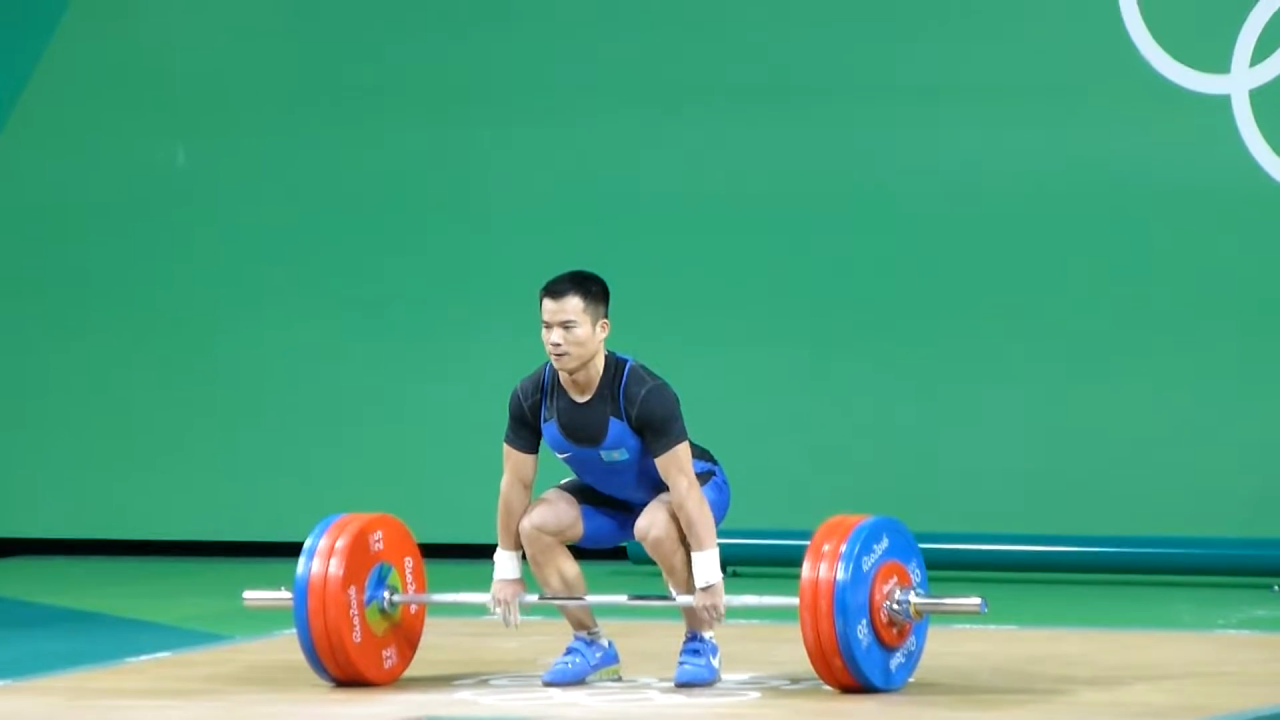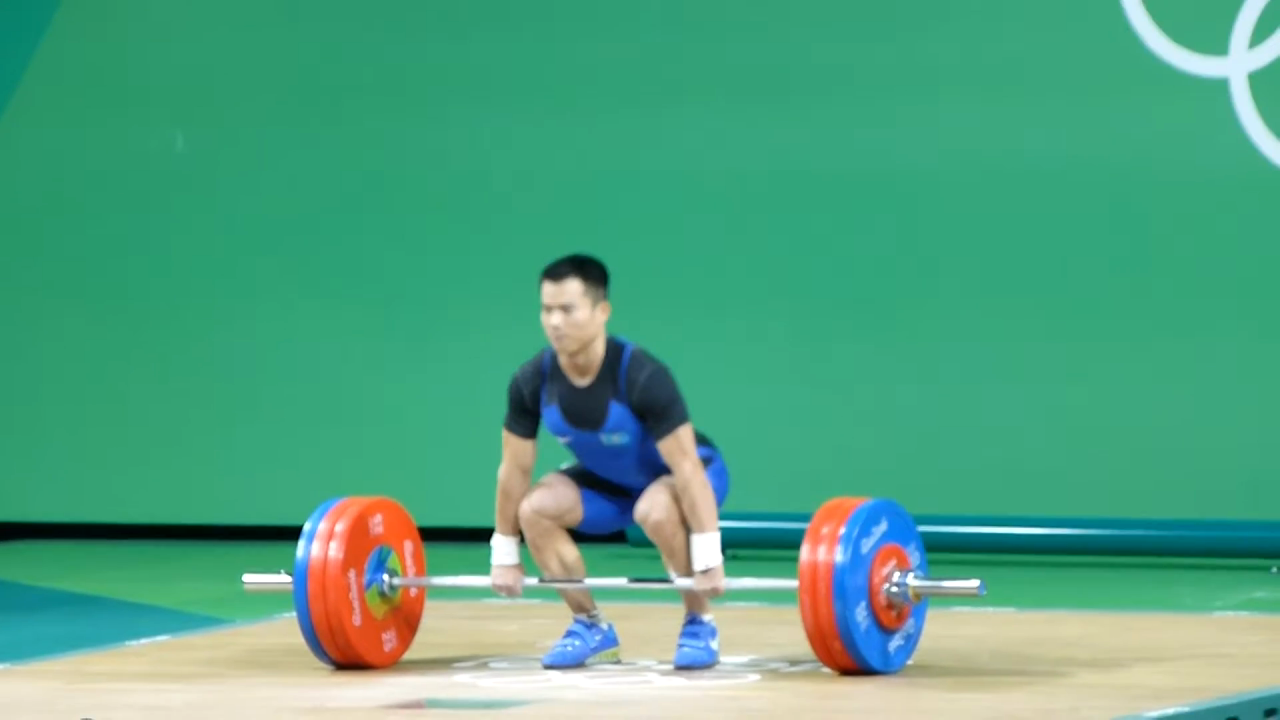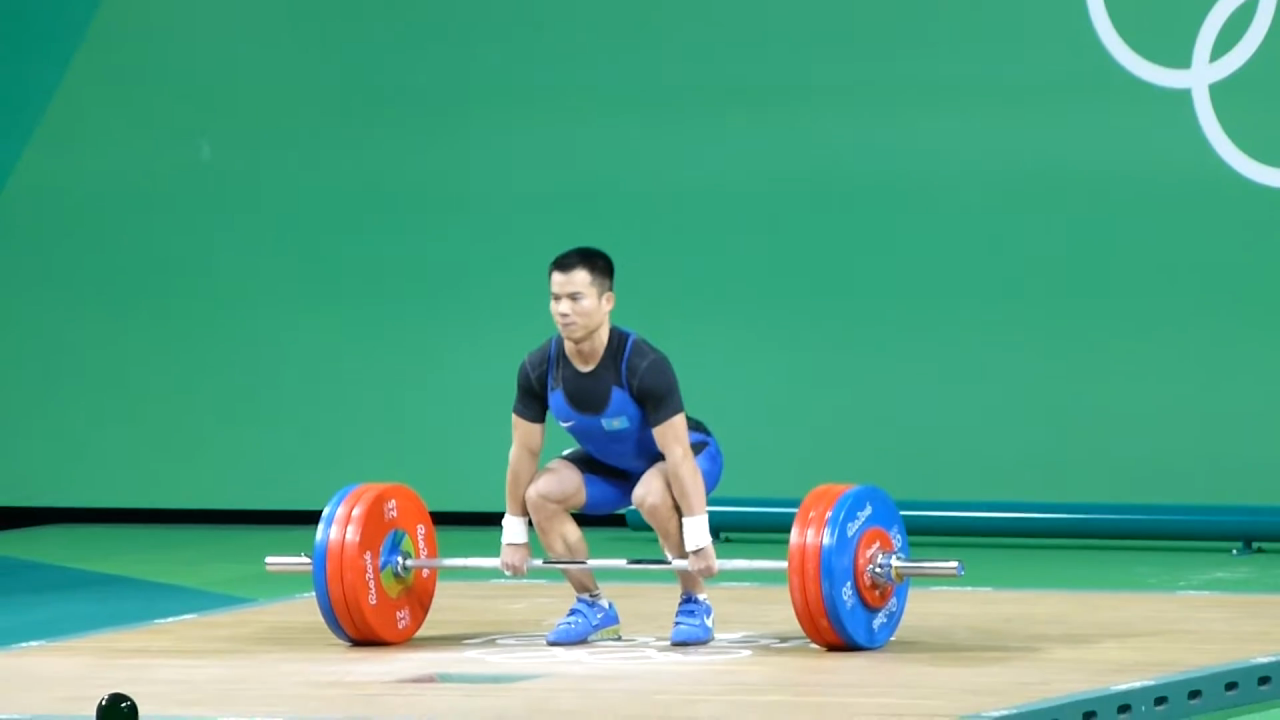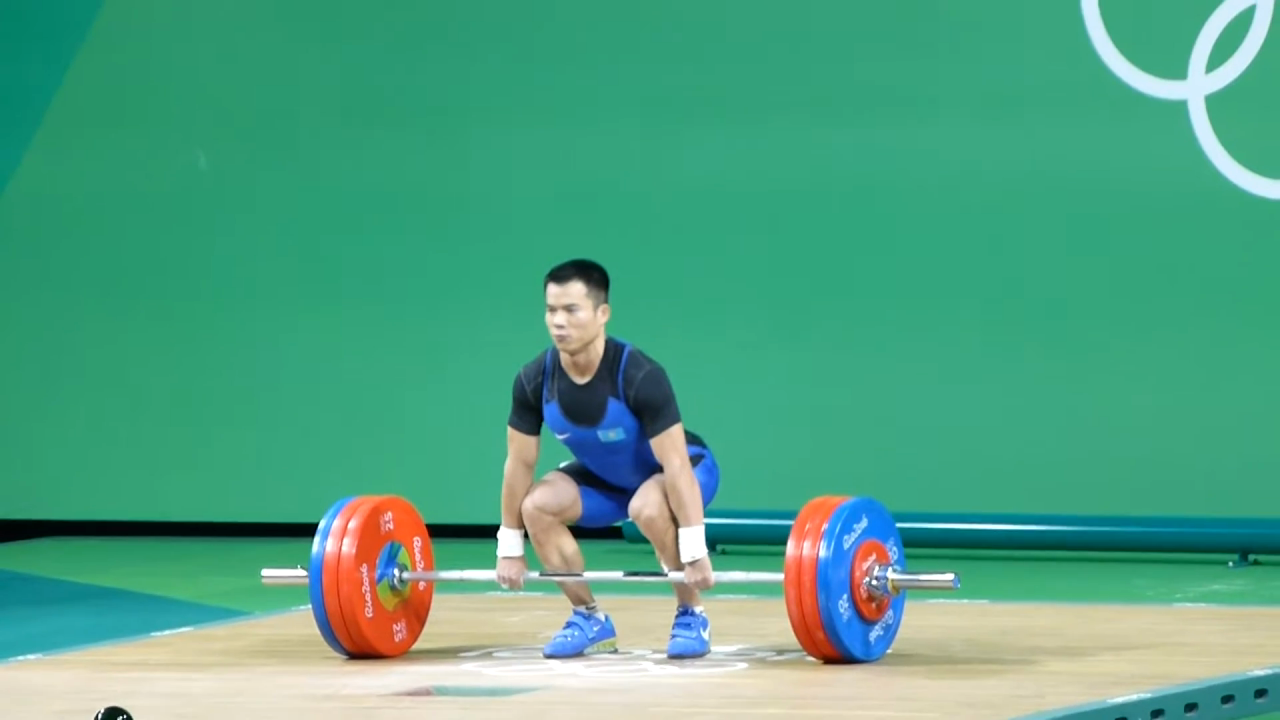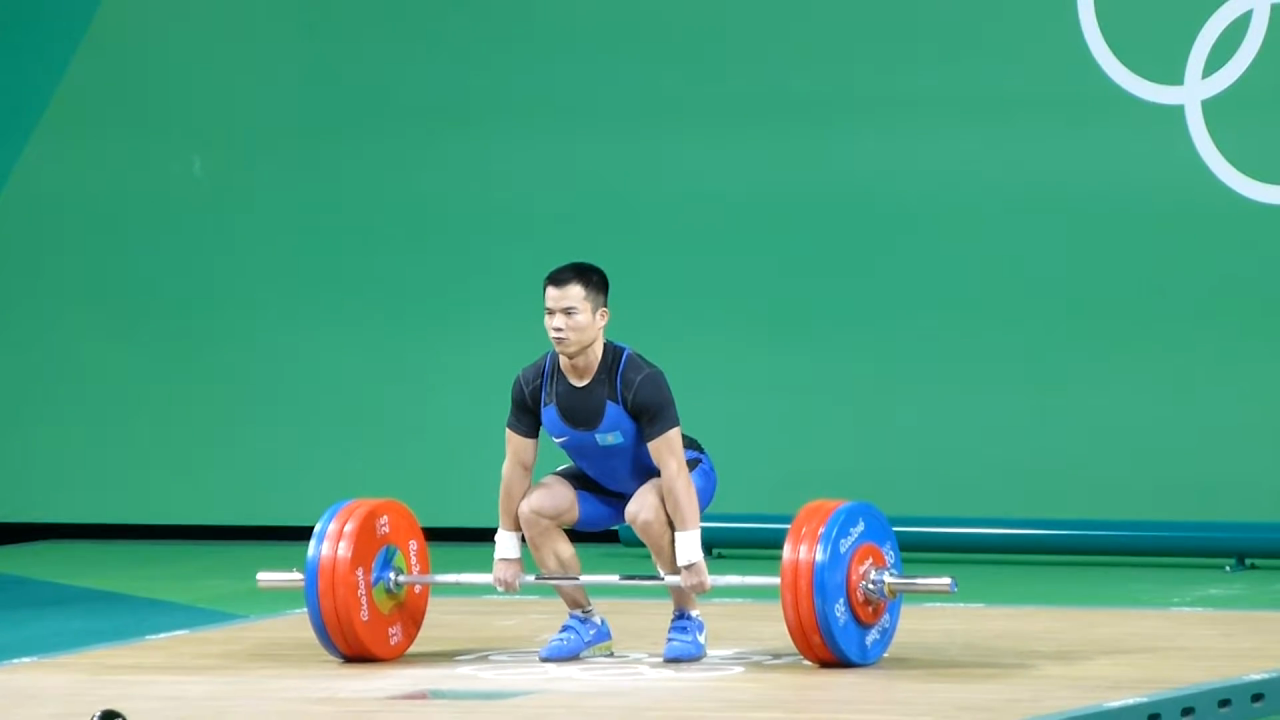
dt=0.3s
person 1, frame 1
left shoulder: (643, 392)
right shoulder: (531, 395)
left elbow: (683, 485)
right elbow: (516, 482)
left wrist: (708, 575)
right wrist: (507, 570)
left hip: (693, 483)
right hip: (611, 493)
left knee: (655, 527)
right knee: (535, 524)
left ankle: (700, 642)
right ankle: (592, 643)
person 1, frame 2
left shoulder: (643, 376)
right shoulder: (531, 381)
left elbow: (686, 468)
right elbow: (514, 468)
left wrist: (707, 558)
right wrist: (504, 556)
left hip: (690, 470)
right hip: (609, 478)
left knee: (656, 511)
right knee: (534, 509)
left ankle: (700, 625)
right ankle: (591, 626)
person 1, frame 3
left shoulder: (643, 364)
right shoulder: (538, 368)
left elbow: (677, 455)
right elbow: (524, 451)
left wrist: (699, 539)
right wrist: (514, 534)
left hip: (688, 452)
right hip: (610, 461)
left knee: (652, 495)
right knee: (541, 493)
left ankle: (695, 603)
right ankle: (593, 605)
person 1, frame 4
left shoulder: (639, 375)
right shoulder: (534, 379)
left elbow: (675, 464)
right elbow: (519, 464)
left wrist: (695, 551)
right wrist: (510, 549)
left hip: (685, 467)
right hip: (606, 476)
left knee: (649, 507)
right knee: (537, 504)
left ankle: (691, 617)
right ankle: (590, 618)
person 1, frame 5
left shoulder: (638, 378)
right shoulder: (533, 382)
left elbow: (673, 468)
right elbow: (517, 465)
left wrist: (691, 554)
right wrist: (507, 549)
left hip: (681, 471)
right hip: (603, 480)
left knee: (645, 512)
right knee: (533, 508)
left ankle: (687, 620)
right ankle: (586, 621)
